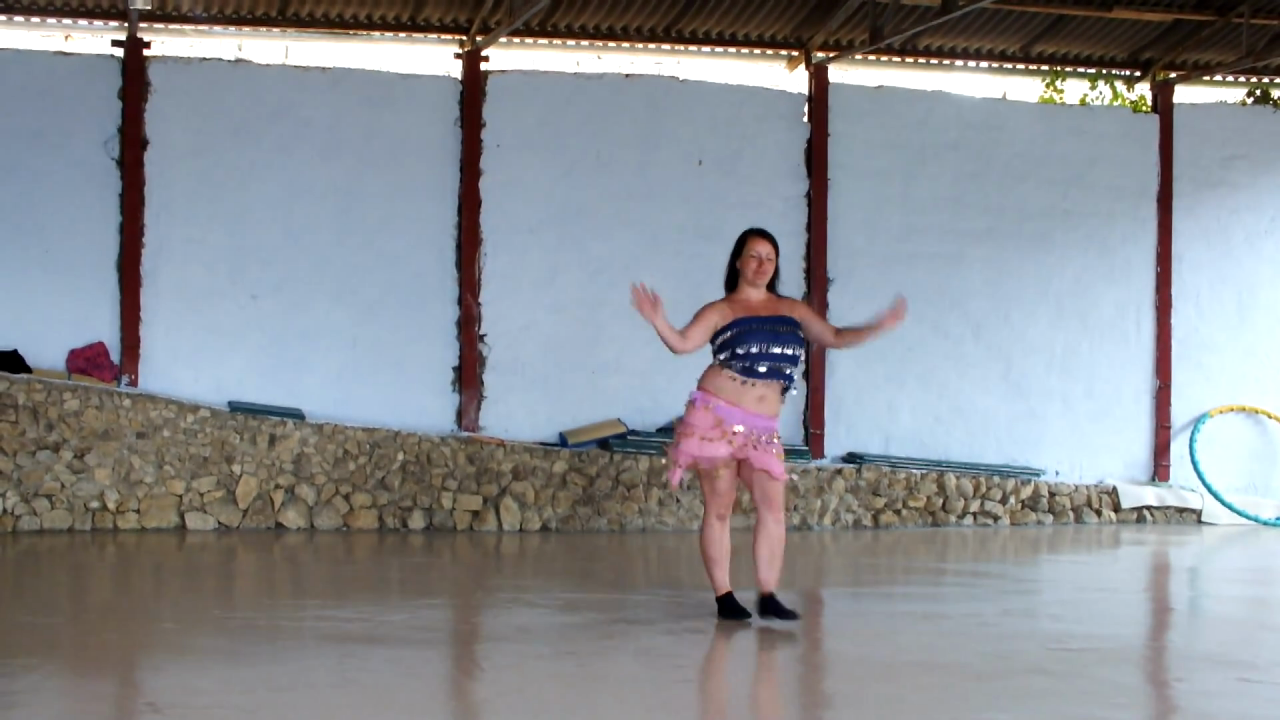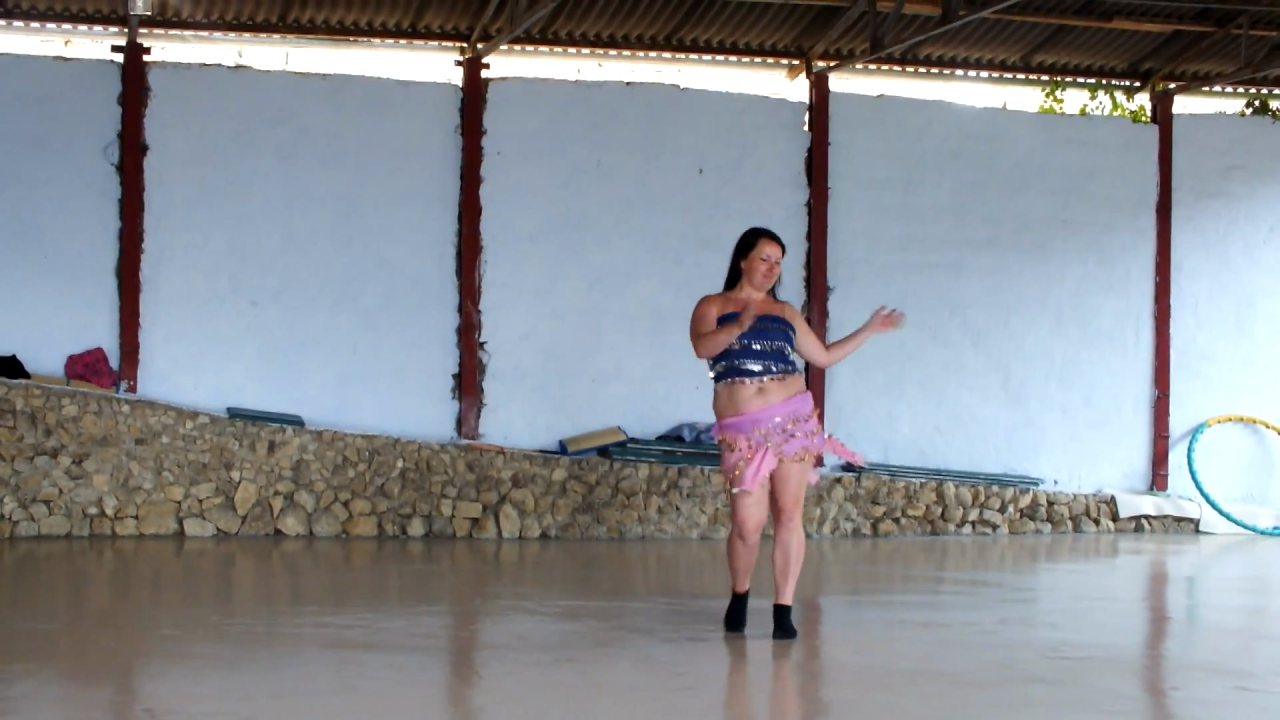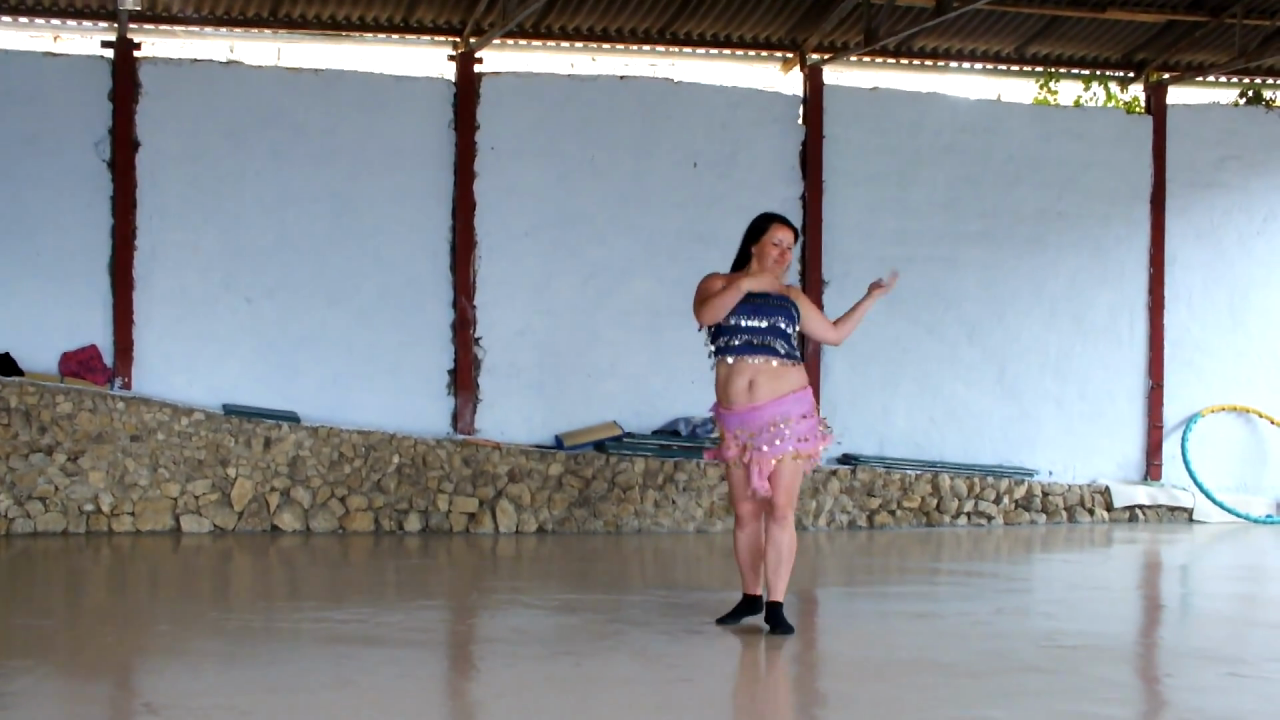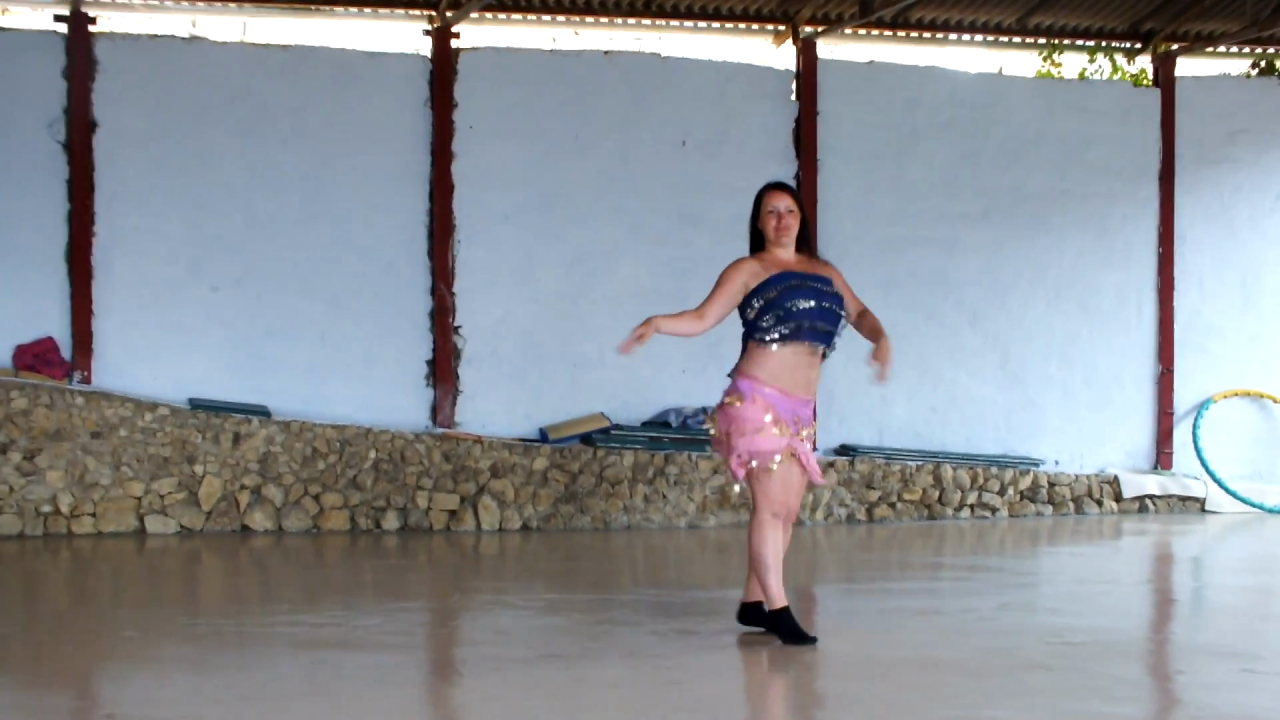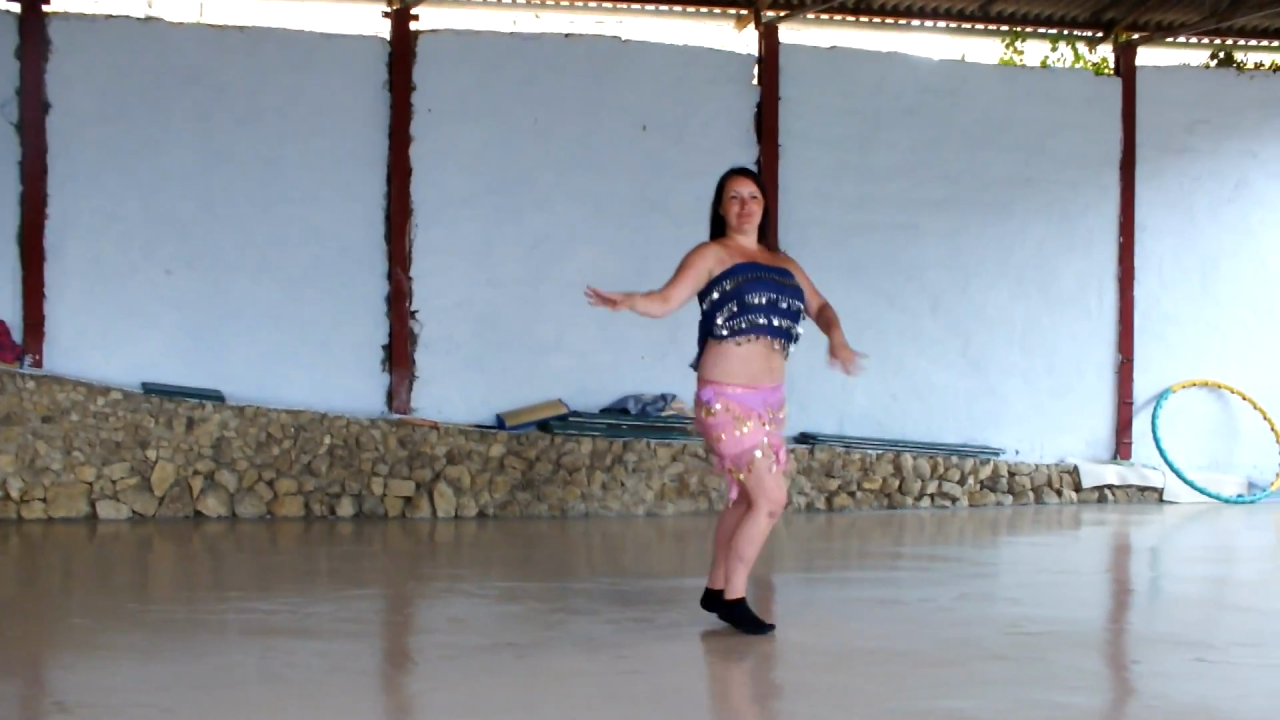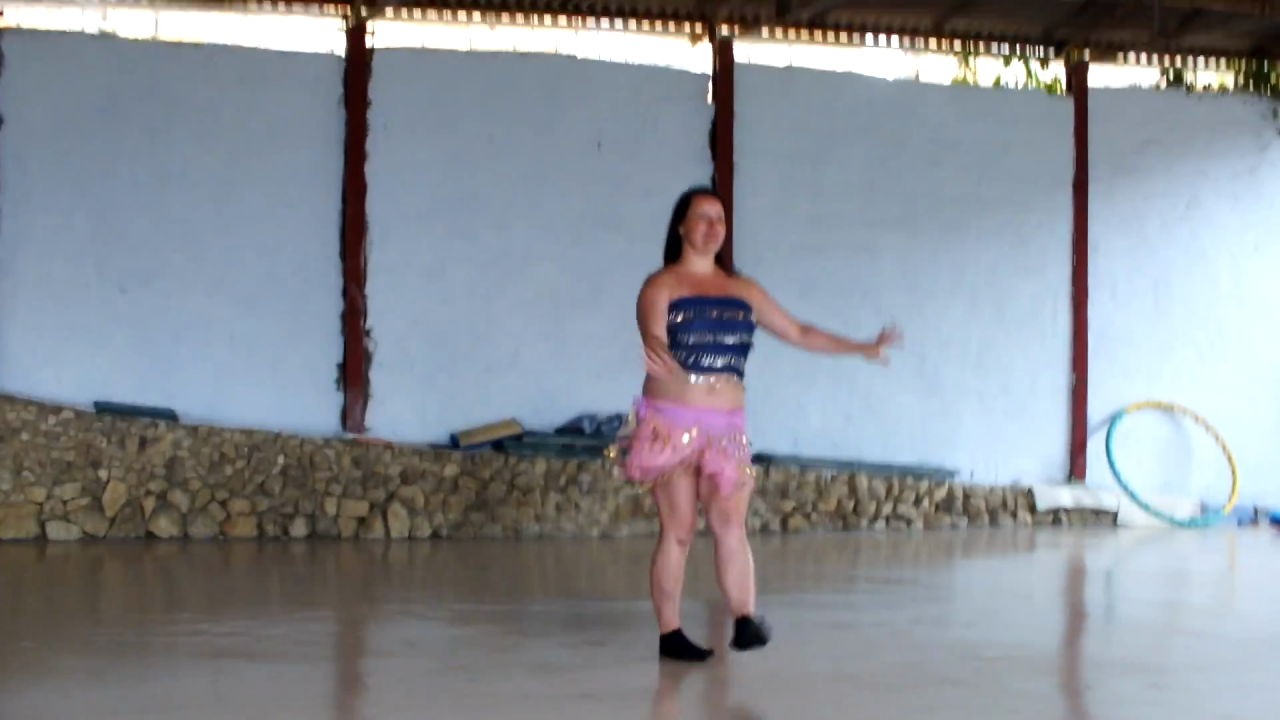
dt=0.5s
person 1, frame 1
left shoulder: (792, 311)
right shoulder: (721, 311)
left elbow: (835, 337)
right elbow: (682, 343)
left wrist: (876, 328)
right wrist: (657, 321)
left hip: (760, 428)
right hip: (715, 416)
left knee: (774, 504)
right knee: (719, 508)
left ankle: (769, 596)
right ankle: (723, 596)
person 1, frame 2
left shoulder: (785, 312)
right shoulder: (712, 307)
left elbow: (823, 357)
right elbow: (702, 346)
left wrist: (868, 330)
right wrist: (738, 327)
left hip: (792, 419)
right hip: (742, 431)
left knee: (789, 515)
right knee: (747, 526)
left ankle: (783, 609)
right ankle: (739, 595)
person 1, frame 3
left shoulder: (791, 297)
right shoulder: (718, 282)
left elbow: (834, 334)
right elbow: (705, 315)
left wrist: (870, 298)
right wrist: (745, 283)
left hip: (789, 412)
right hip: (739, 419)
left knee: (781, 512)
right knee: (747, 513)
left ankle: (774, 606)
right ankle: (752, 594)
person 1, frame 4
left shoulder: (825, 271)
right shoulder: (749, 269)
left elbow: (859, 314)
right elbow: (700, 320)
left wrist: (880, 340)
right wrist: (653, 324)
left hip: (797, 408)
right hip: (759, 400)
left knee: (786, 513)
right knee: (771, 508)
left ankle: (753, 604)
right ankle: (777, 610)
person 1, frame 5
left shoulder: (784, 263)
right shoulder: (712, 254)
left elbow: (822, 309)
right elbow: (663, 303)
left wrist: (837, 338)
right wrist: (627, 300)
left hip: (766, 399)
right hip: (729, 398)
left knee: (748, 502)
right knee: (770, 501)
left ankle: (715, 591)
right ankle: (734, 600)
person 1, frame 6
left shoulder: (743, 289)
right shoulder: (661, 285)
left elbow: (798, 332)
right elbow: (654, 342)
left wrist: (862, 348)
right wrist: (659, 365)
left hip: (725, 426)
right hip: (669, 423)
left knee: (729, 524)
right knee: (678, 531)
left ankle: (744, 619)
right ankle: (669, 634)
